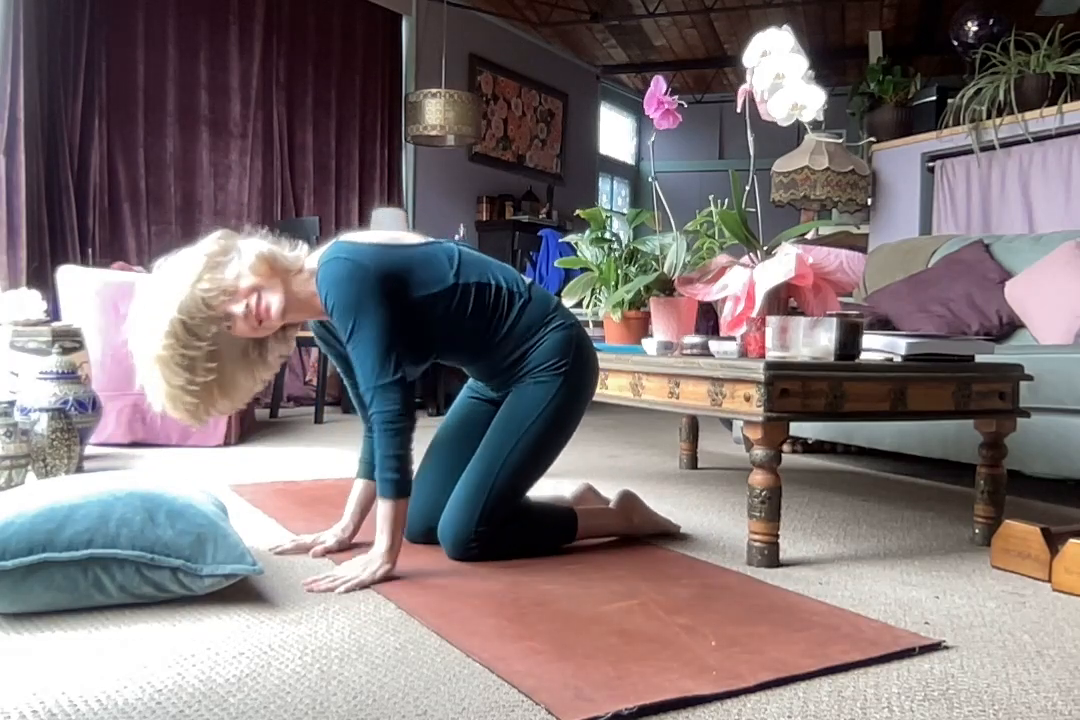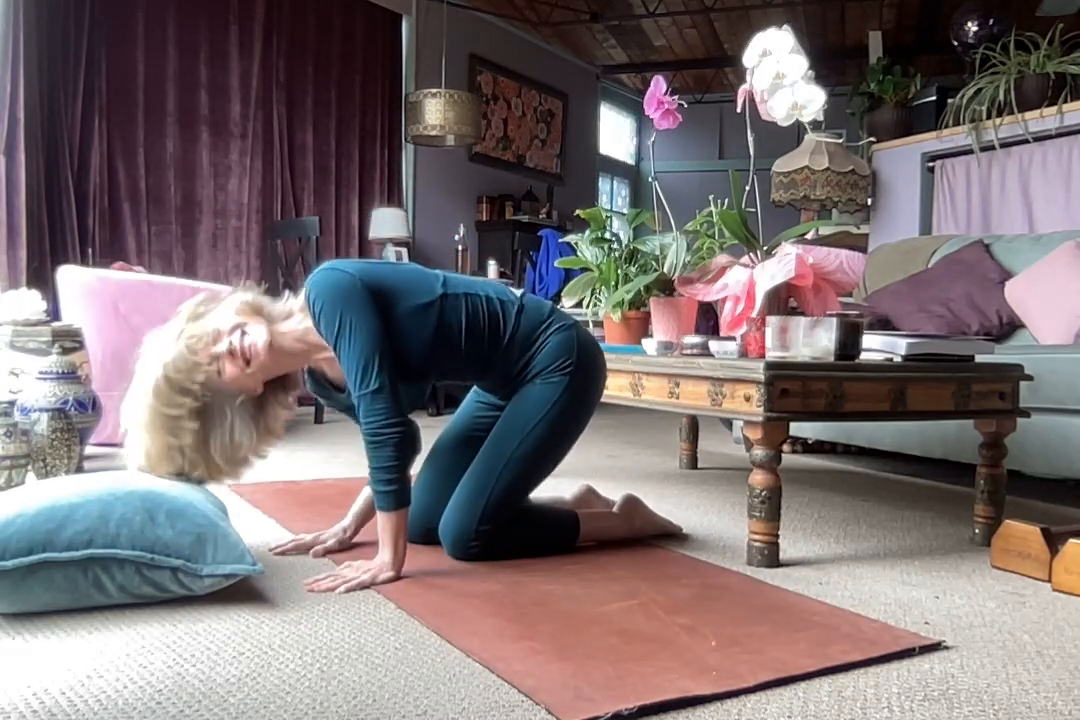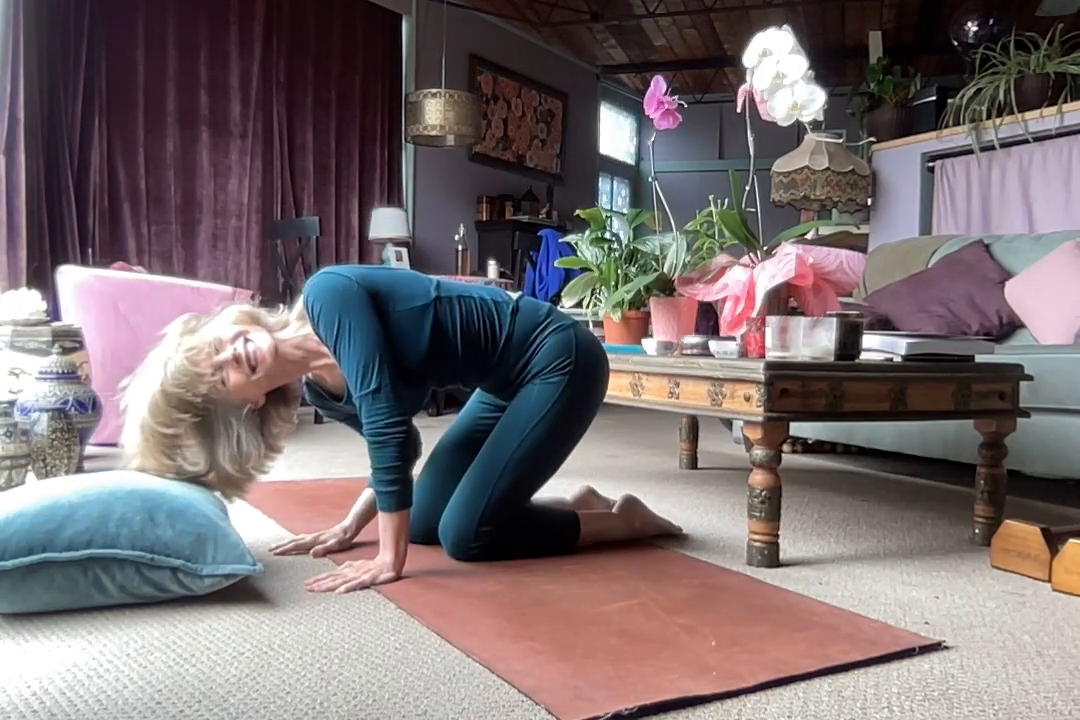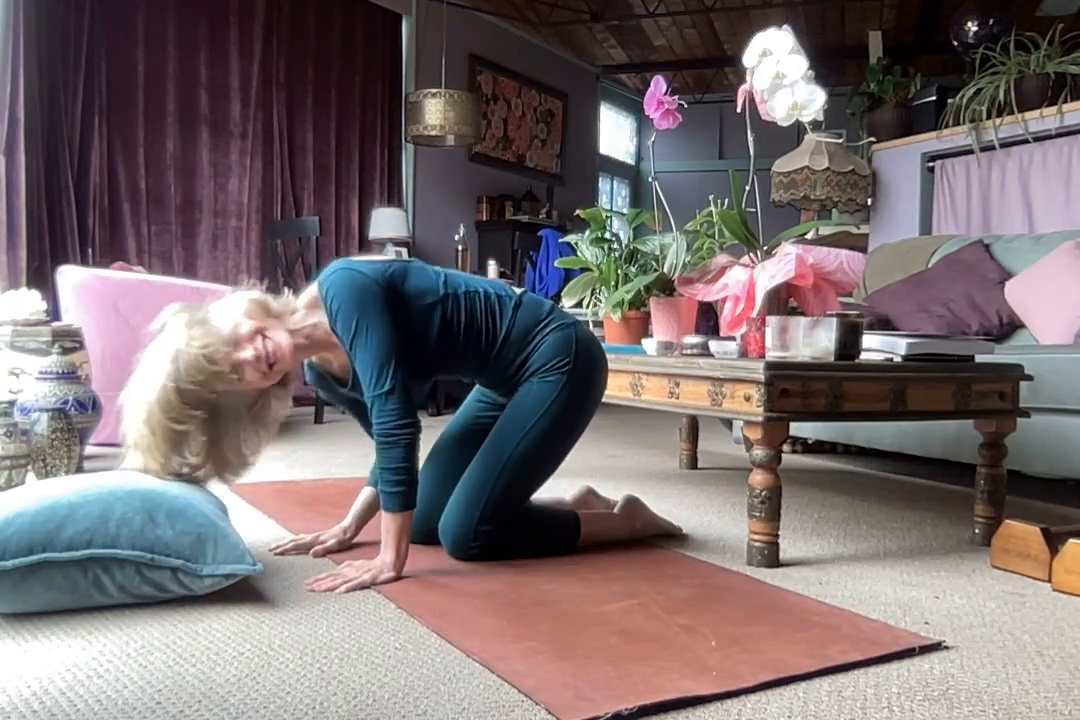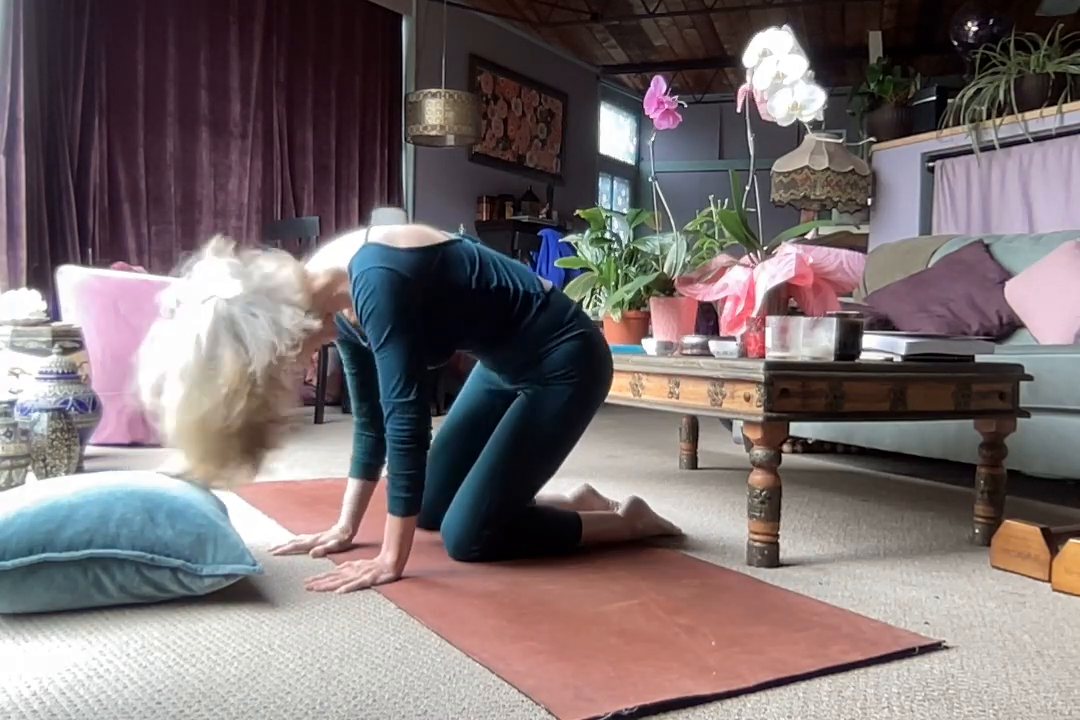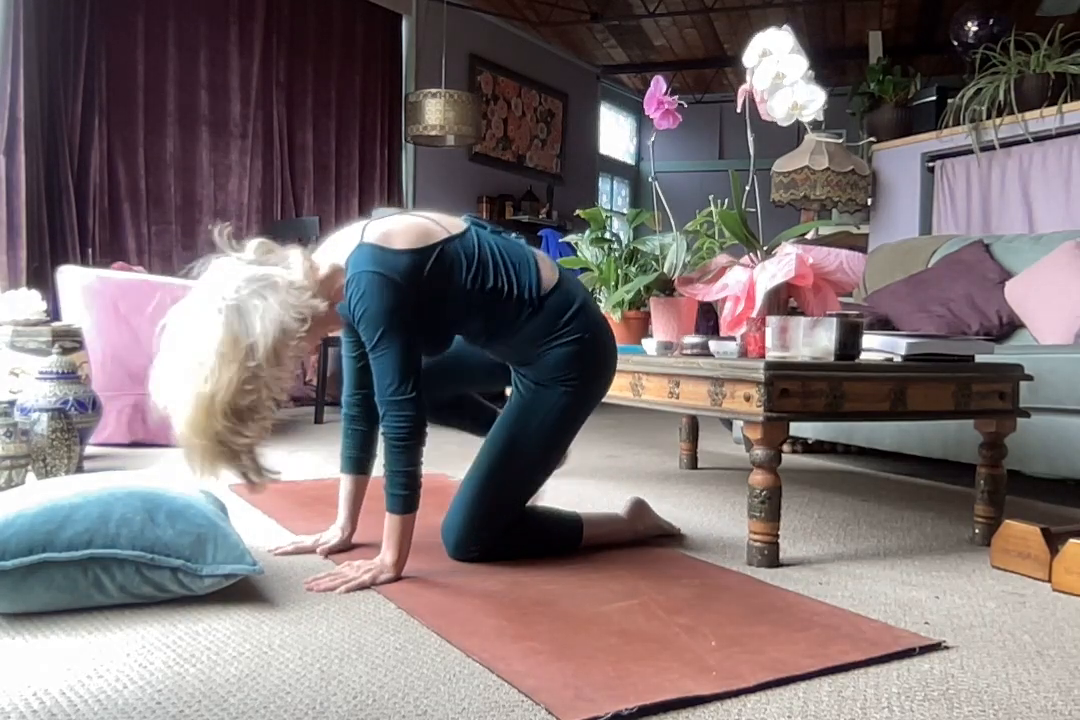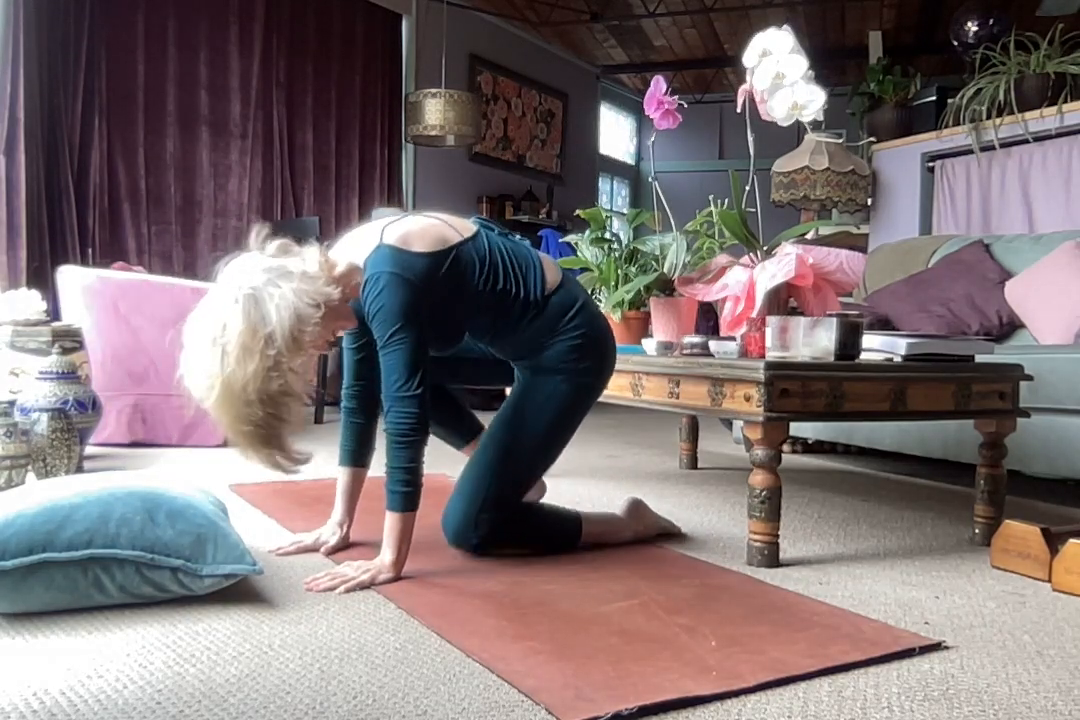
dt=0.4s
person 1, frame 1
left shoulder: (341, 273)
right shoulder: (327, 325)
left elbow: (393, 410)
right elbow: (380, 424)
left wrist: (383, 554)
right wrist: (346, 526)
left hip: (549, 360)
right hip: (497, 376)
left knee: (464, 536)
right knee: (421, 524)
left ankle: (621, 516)
right ankle: (577, 502)
person 1, frame 2
left shoulder: (330, 290)
right shoulder: (319, 377)
left elbow: (384, 424)
right elbow: (395, 440)
left wrist: (388, 559)
right wrist: (347, 527)
left hip: (556, 361)
right hip: (505, 381)
left knee: (466, 535)
right knee: (422, 523)
left ankle: (623, 520)
right ankle: (578, 504)
person 1, frame 3
left shoulder: (327, 296)
right shoulder: (320, 390)
left elbow: (386, 425)
right elbow: (395, 444)
left wrist: (389, 560)
right wrist: (348, 527)
left hip: (556, 360)
right hip: (508, 382)
left knee: (466, 536)
right knee: (424, 522)
left ankle: (624, 520)
right ankle: (580, 505)
person 1, frame 4
left shoulder: (342, 289)
right shoulder: (322, 372)
left elbow: (396, 421)
right elbow: (396, 439)
left wrist: (390, 560)
right wrist: (347, 527)
left hip: (557, 359)
right hip: (508, 379)
left knee: (467, 535)
right knee: (426, 520)
left ankle: (626, 521)
right ankle: (577, 506)
person 1, frame 5
left shoulder: (375, 278)
right shoulder: (340, 304)
left elbow: (407, 418)
right elbow: (373, 421)
left wrist: (390, 560)
right wrist: (343, 529)
left hip: (563, 362)
right hip: (507, 363)
left knee: (469, 537)
right knee: (431, 508)
left ankle: (627, 522)
right ankle: (576, 503)
person 1, frame 6
left shoulder: (370, 278)
right shoulder: (345, 278)
left elbow: (401, 420)
right elbow: (361, 405)
left wrist: (390, 561)
right wrist: (341, 527)
left hip: (566, 348)
right hip: (516, 333)
left knee: (468, 537)
left ankle: (630, 522)
right ankle: (529, 447)
person 1, frame 7
left shoulder: (387, 278)
right shoulder: (352, 275)
left elbow: (405, 419)
right elbow: (360, 400)
left wrist: (390, 562)
right wrist: (338, 523)
left hip: (566, 345)
left knee: (469, 527)
right knee: (400, 374)
left ankle: (629, 523)
right ankle: (513, 471)
